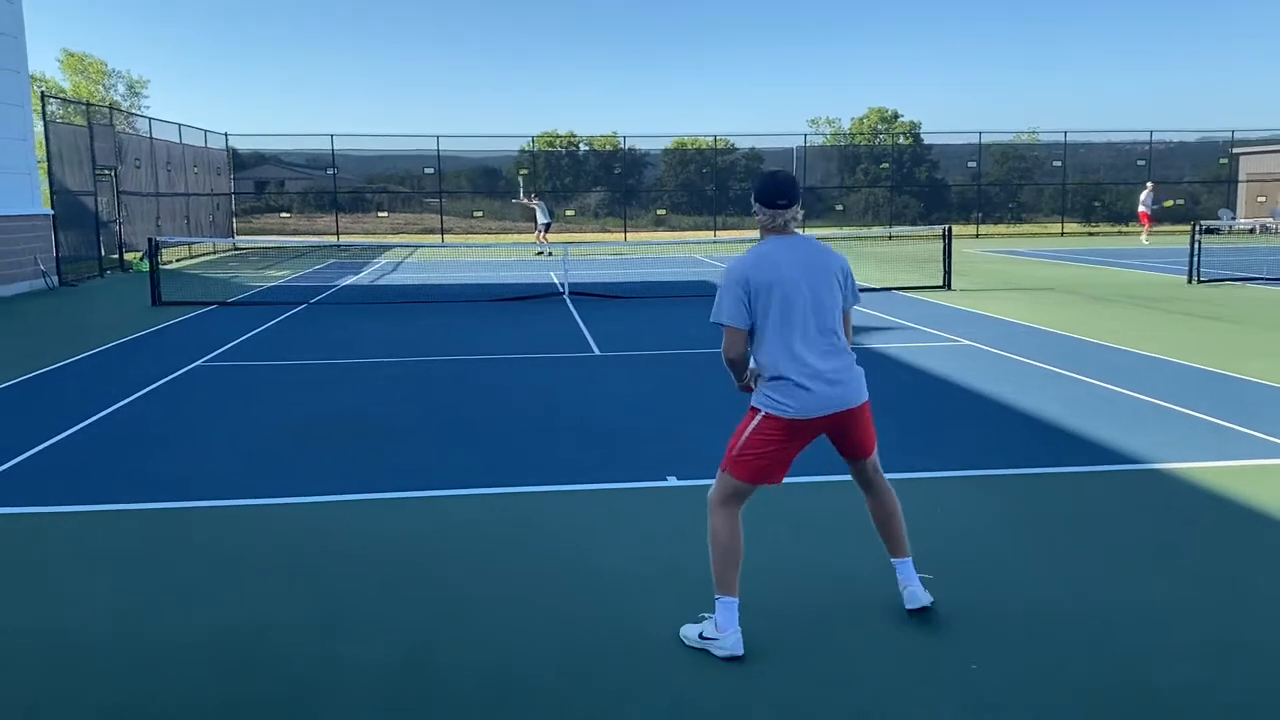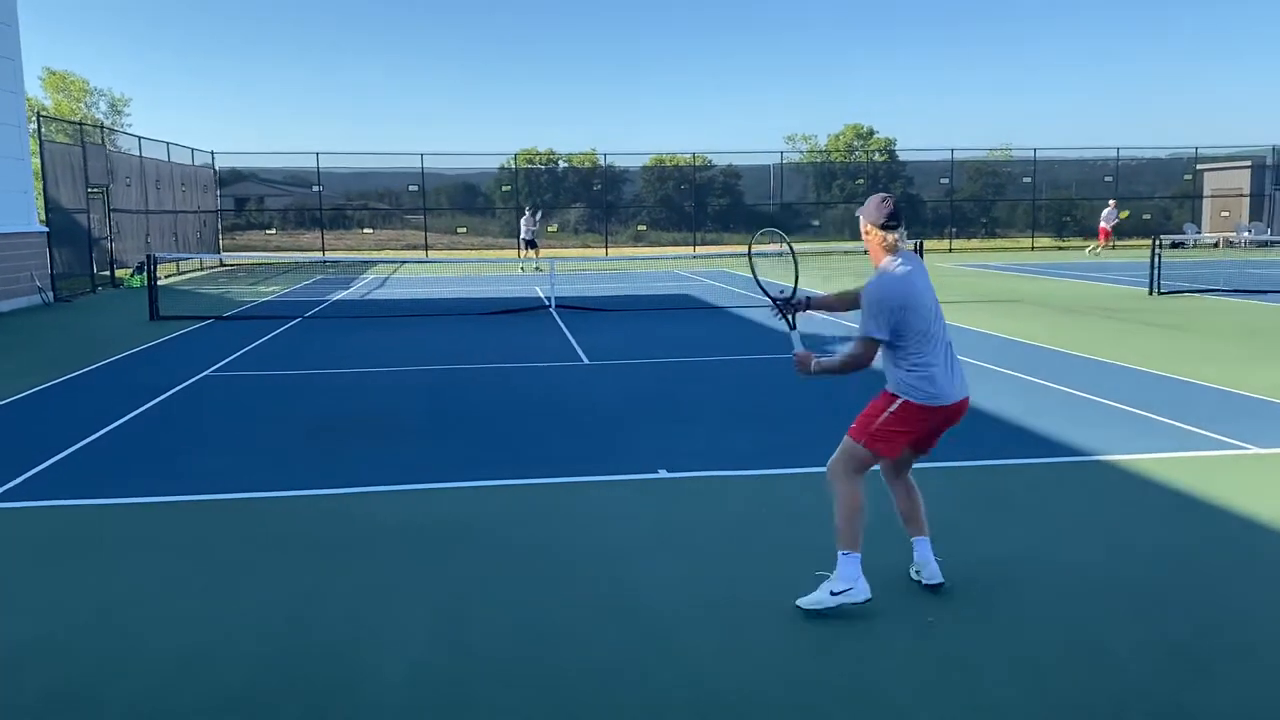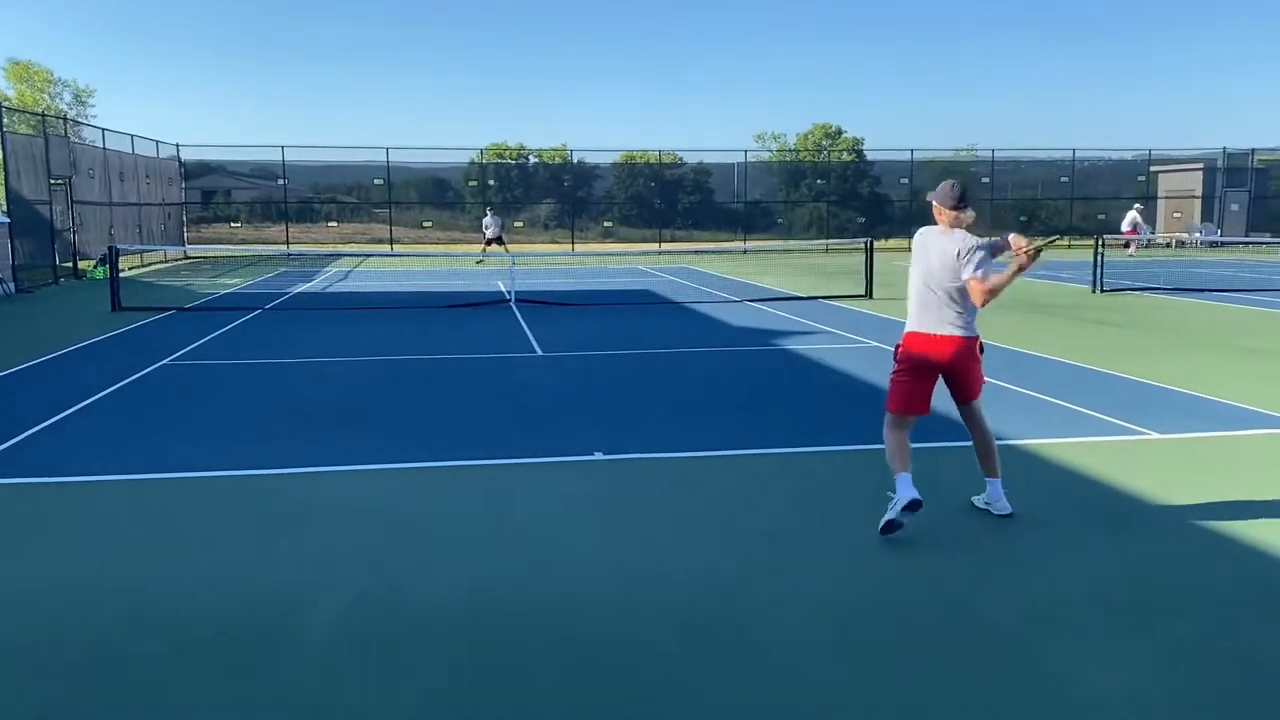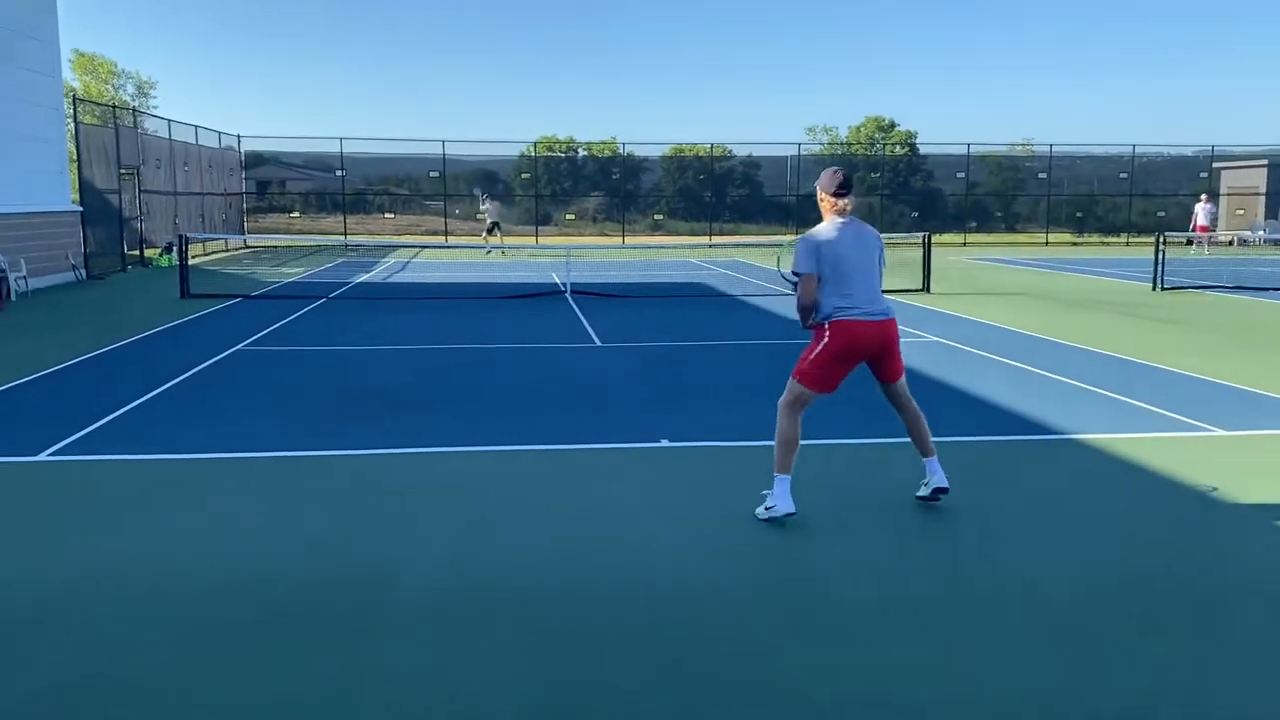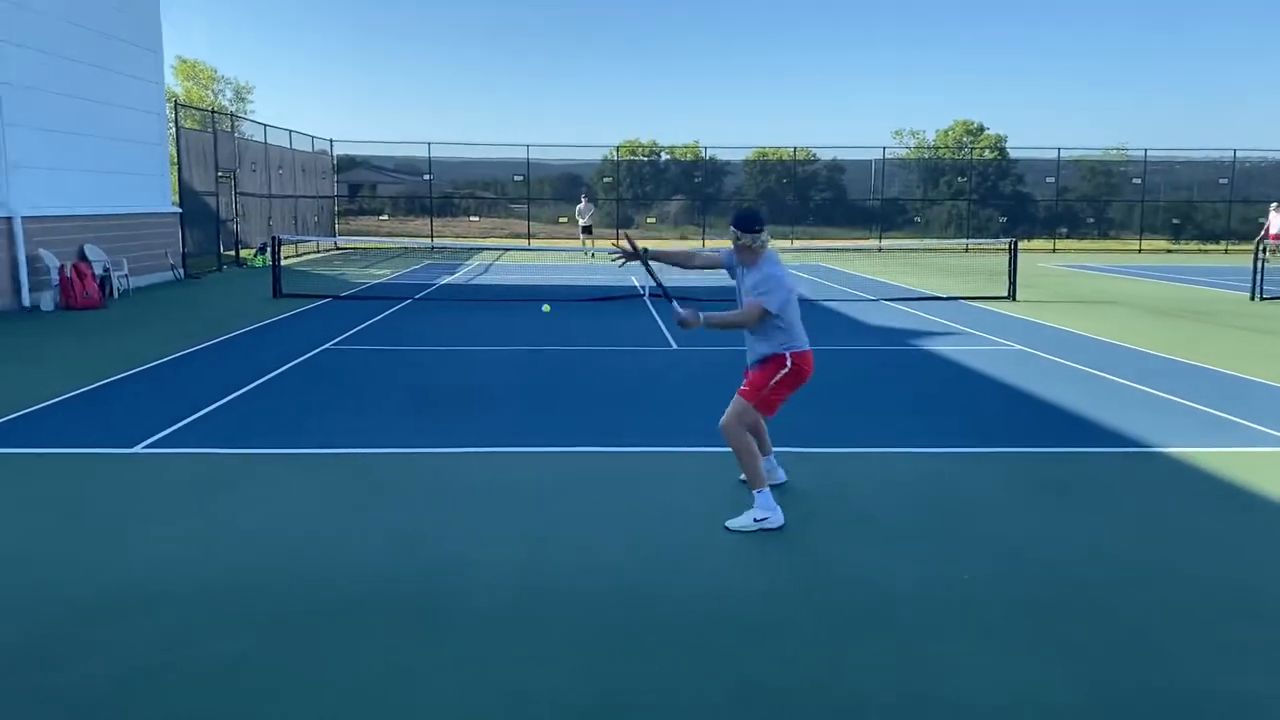
dt=1s
person 1, frame 1
left shoulder: (742, 269)
right shoulder: (833, 259)
left elbow: (732, 351)
right elbow: (844, 333)
left wrist: (745, 378)
left hip: (785, 404)
right hip: (848, 394)
left knee: (724, 502)
right knee: (874, 481)
left ankle: (725, 626)
right ankle: (911, 584)
person 1, frame 2
left shoulder: (884, 284)
right shoulder: (908, 264)
left elbow: (861, 358)
right elbow: (855, 299)
left wrist: (814, 366)
right wrist: (806, 302)
left hip: (918, 398)
right hip: (952, 393)
left knee: (842, 470)
right knee: (894, 466)
left ankle: (848, 577)
right ankle: (926, 563)
person 1, frame 3
left shoulder: (922, 237)
right shoulder: (972, 244)
right elbow: (980, 297)
left wrist: (1007, 244)
right wrist: (1018, 265)
left hip: (917, 344)
right hip: (961, 346)
left knee: (895, 427)
right knee: (974, 419)
left ankle: (904, 491)
right ankle: (995, 495)
person 1, frame 4
left shoulder: (812, 239)
right shoulder: (872, 235)
left elbow: (806, 299)
left wrist: (808, 321)
left hip: (842, 332)
right hip: (884, 326)
left knee: (789, 407)
right knee: (902, 400)
left ankle: (780, 496)
right ankle: (935, 476)
person 1, frame 5
left shoulder: (770, 276)
right shoulder: (742, 258)
left elbow: (749, 317)
right elbow: (696, 260)
left wrist: (701, 319)
right wrist: (643, 253)
left hip: (789, 360)
right hip: (775, 357)
left knee: (731, 426)
right knee: (744, 409)
left ankle: (765, 508)
right ankle: (770, 469)
